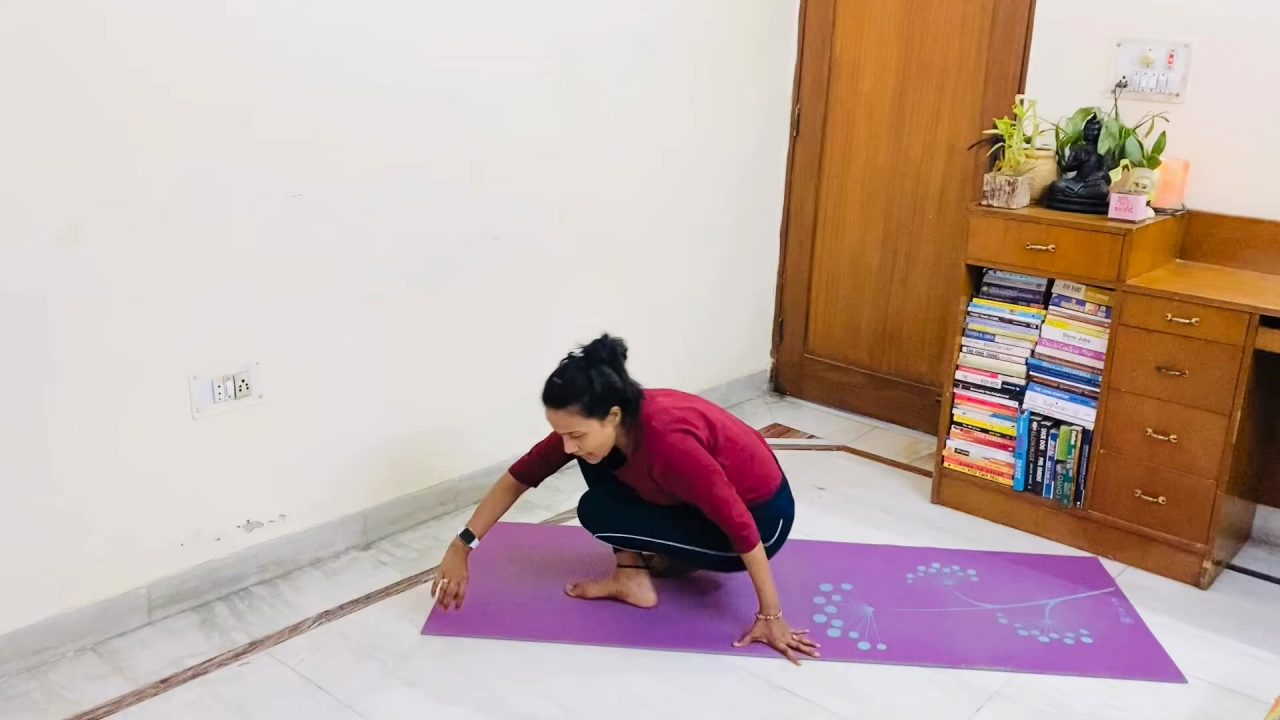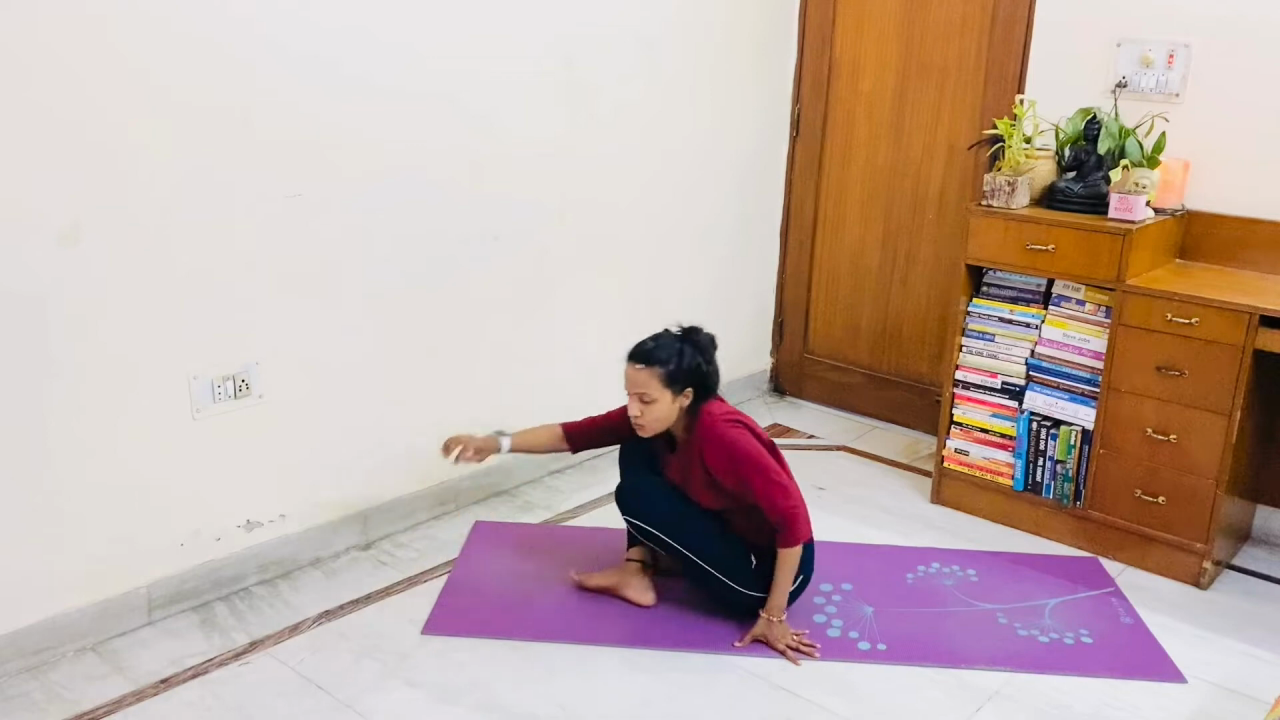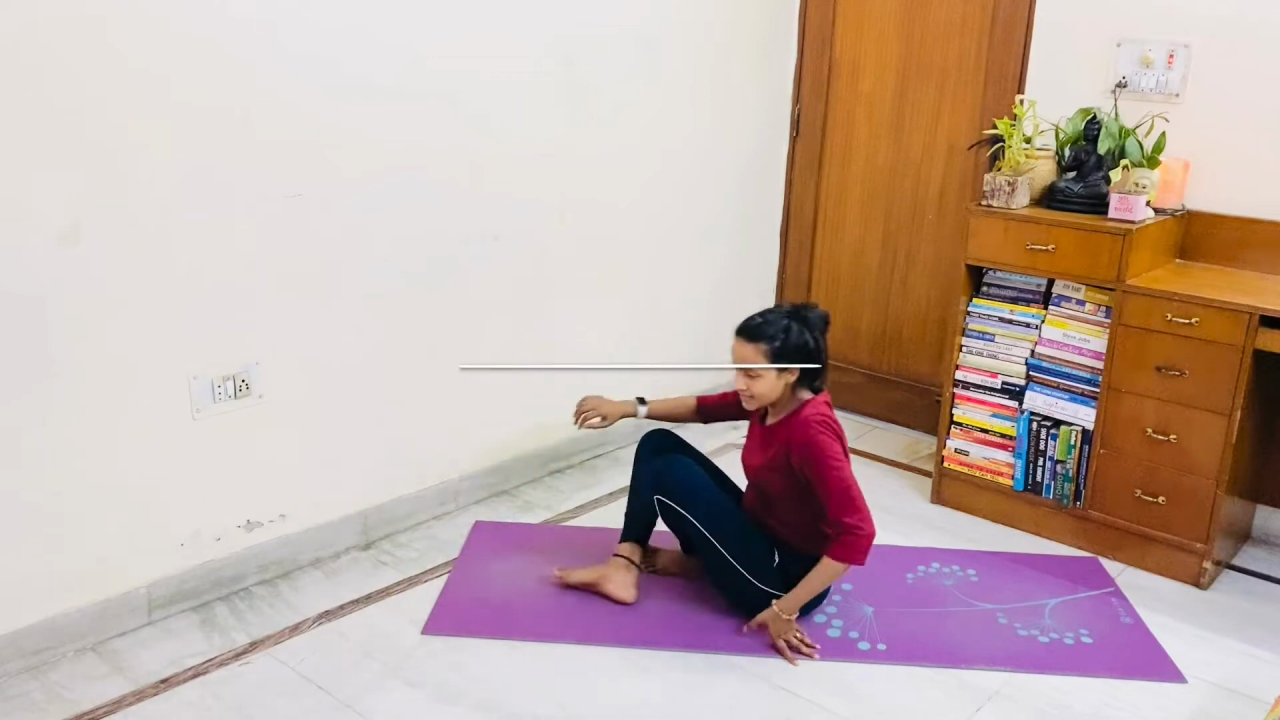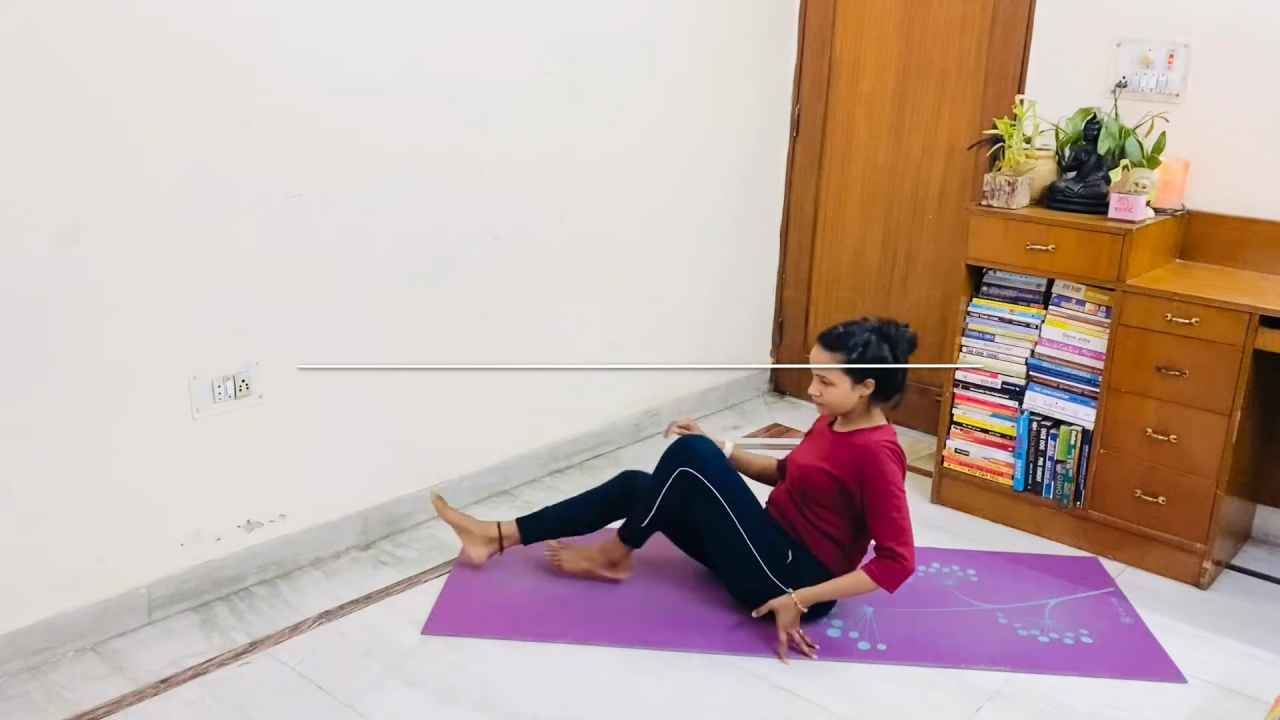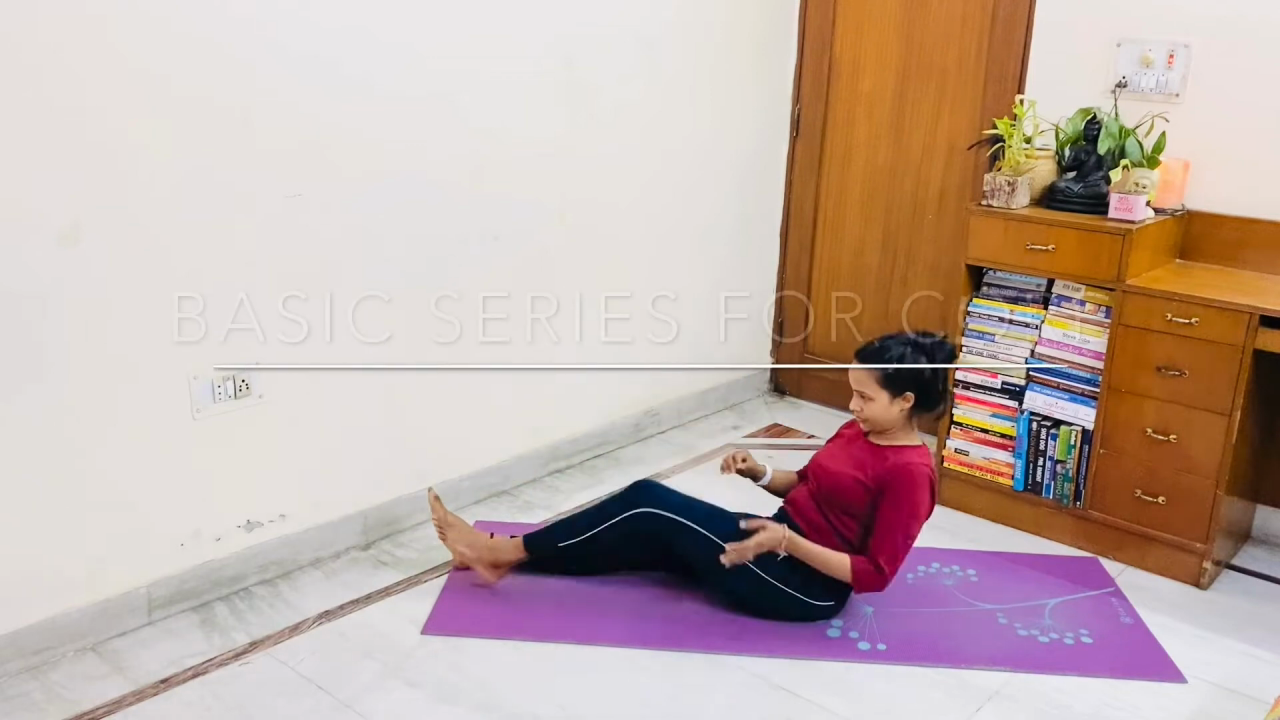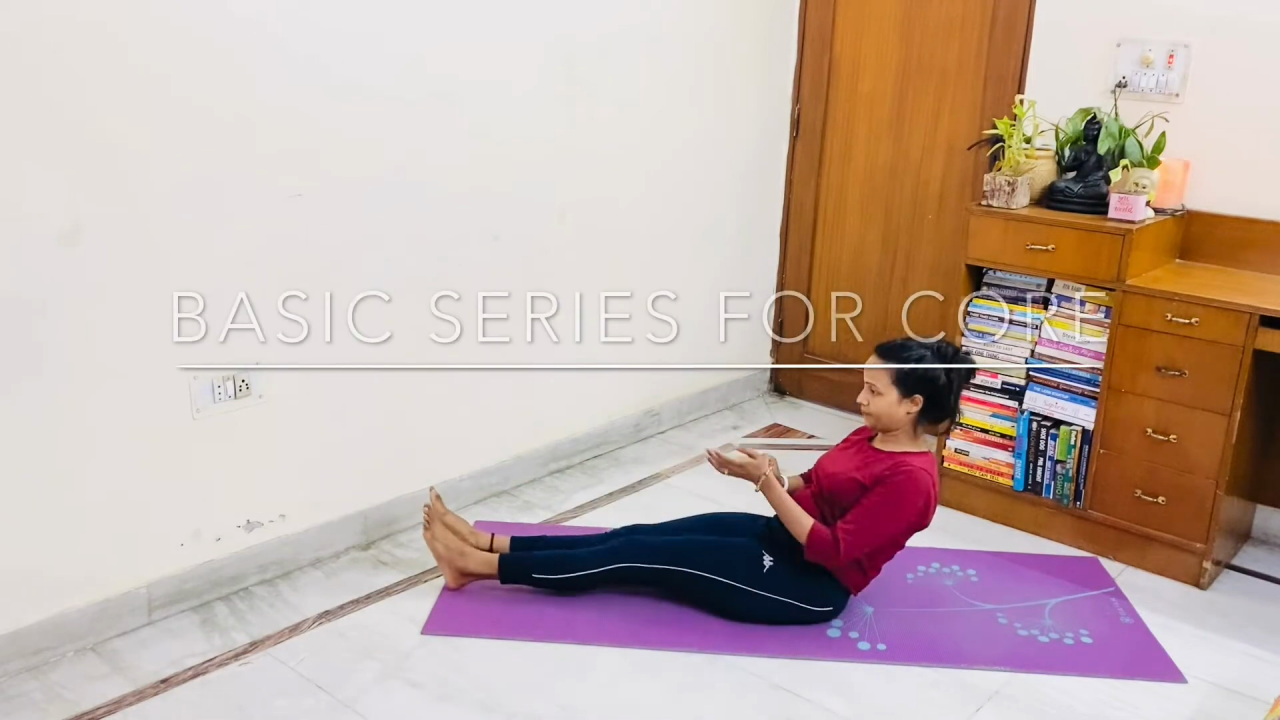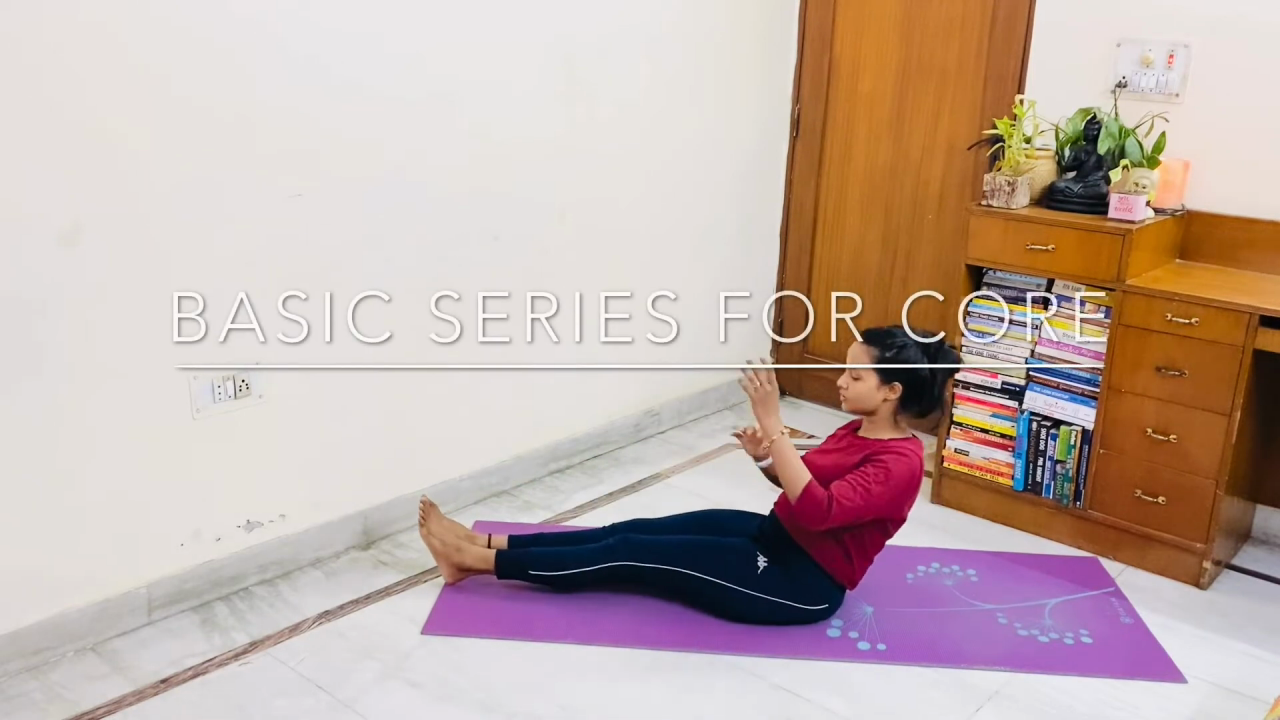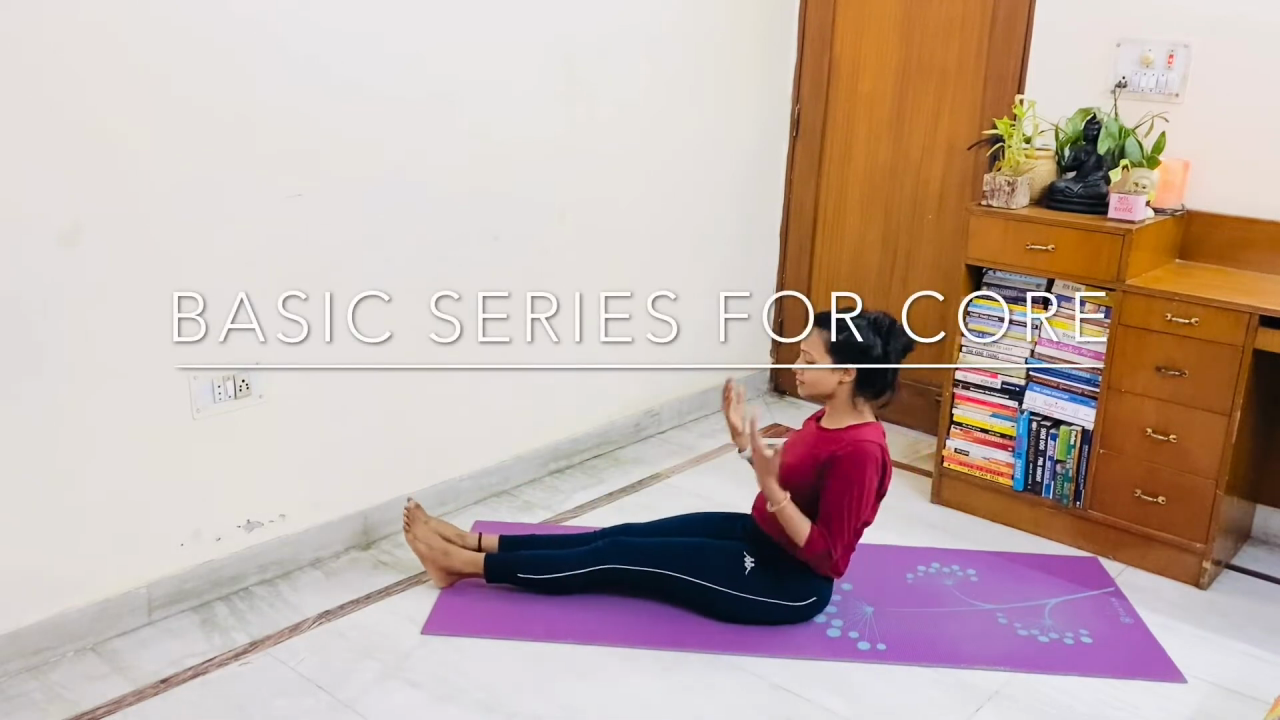
dt=0.3s
person 1, frame 1
left shoulder: (667, 440)
right shoulder: (607, 423)
left elbow: (740, 525)
right elbow: (520, 476)
left wrist: (770, 616)
right wrist: (462, 546)
left hip: (761, 516)
right hip: (715, 499)
left knee: (597, 509)
right ankle: (635, 569)
person 1, frame 2
left shoulder: (723, 433)
right shoulder: (651, 418)
left elbow: (793, 520)
right elbow: (574, 434)
left wrist: (773, 616)
right wrist: (498, 443)
left hip: (764, 575)
right hip: (732, 533)
left knee: (636, 494)
right knee: (636, 451)
left ankle: (639, 569)
right ankle: (640, 567)
person 1, frame 3
left shoulder: (813, 430)
right shoulder: (777, 399)
left elbow: (857, 533)
right elbow: (704, 407)
left wrist: (787, 607)
right wrist: (630, 406)
left hip: (780, 576)
right hip: (761, 532)
left knee: (668, 476)
right knee: (657, 444)
left ankle: (693, 561)
right ankle: (625, 564)
person 1, frame 4
left shoulder: (877, 453)
right shoulder: (836, 420)
left elbow: (897, 563)
left wrist: (801, 600)
right wrist: (721, 450)
left hip: (794, 578)
right hip: (771, 542)
left knee: (689, 455)
right knee: (634, 484)
left ankle: (615, 553)
right ankle: (499, 536)
person 1, frame 5
left shoulder: (910, 473)
right shoulder: (859, 431)
left elbow: (874, 574)
left wrist: (787, 542)
right wrist: (763, 474)
left hip: (807, 587)
right hip: (785, 538)
left knee: (648, 502)
right knee: (633, 542)
left ankle: (506, 553)
right ankle: (493, 547)
person 1, frame 6
left shoulder: (911, 479)
right shoulder: (871, 436)
left elbow: (832, 551)
left wrist: (768, 487)
right wrist: (775, 478)
left hip: (807, 588)
right hip: (777, 540)
left knee: (634, 560)
right knee: (635, 538)
left ankle: (478, 564)
right ankle: (488, 545)
person 1, frame 7
left shoulder: (898, 461)
right shoulder: (862, 429)
left elbow: (816, 512)
right elbow: (797, 484)
left wrist: (774, 431)
right wrist: (763, 452)
left hip: (803, 584)
right hip: (777, 538)
left knee: (632, 554)
right knee: (636, 531)
left ankle: (476, 561)
right ankle: (486, 542)
person 1, frame 8
left shoulder: (860, 450)
right shoulder: (830, 419)
left elbow: (822, 549)
left wrist: (773, 486)
right wrist: (745, 441)
left hip: (789, 585)
right hip: (759, 539)
left knee: (620, 557)
right knee: (620, 536)
left ankle: (466, 565)
right ankle: (476, 543)
